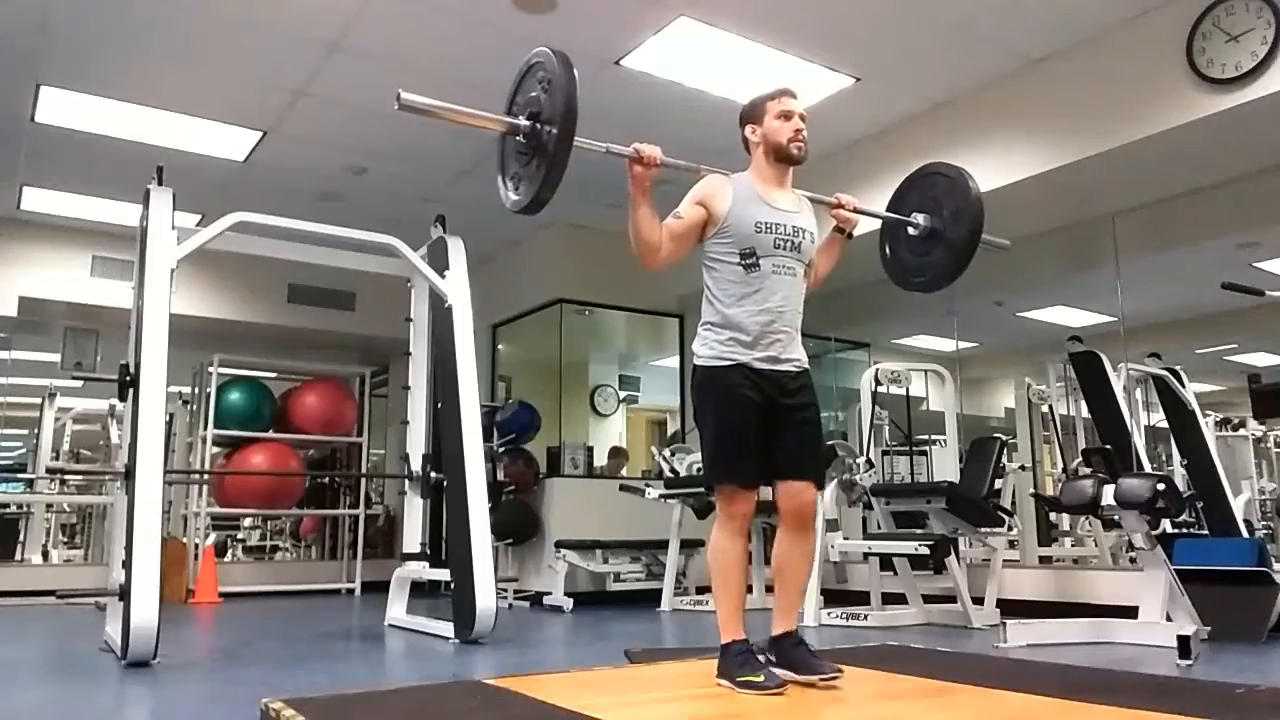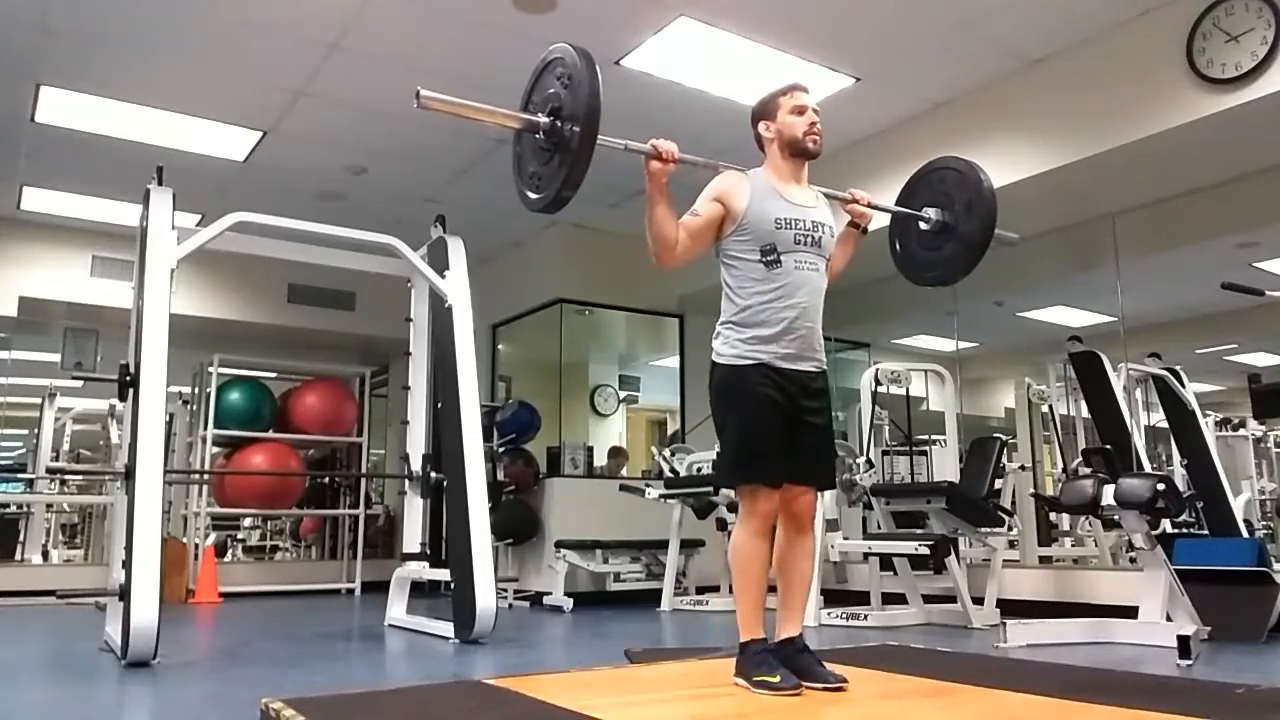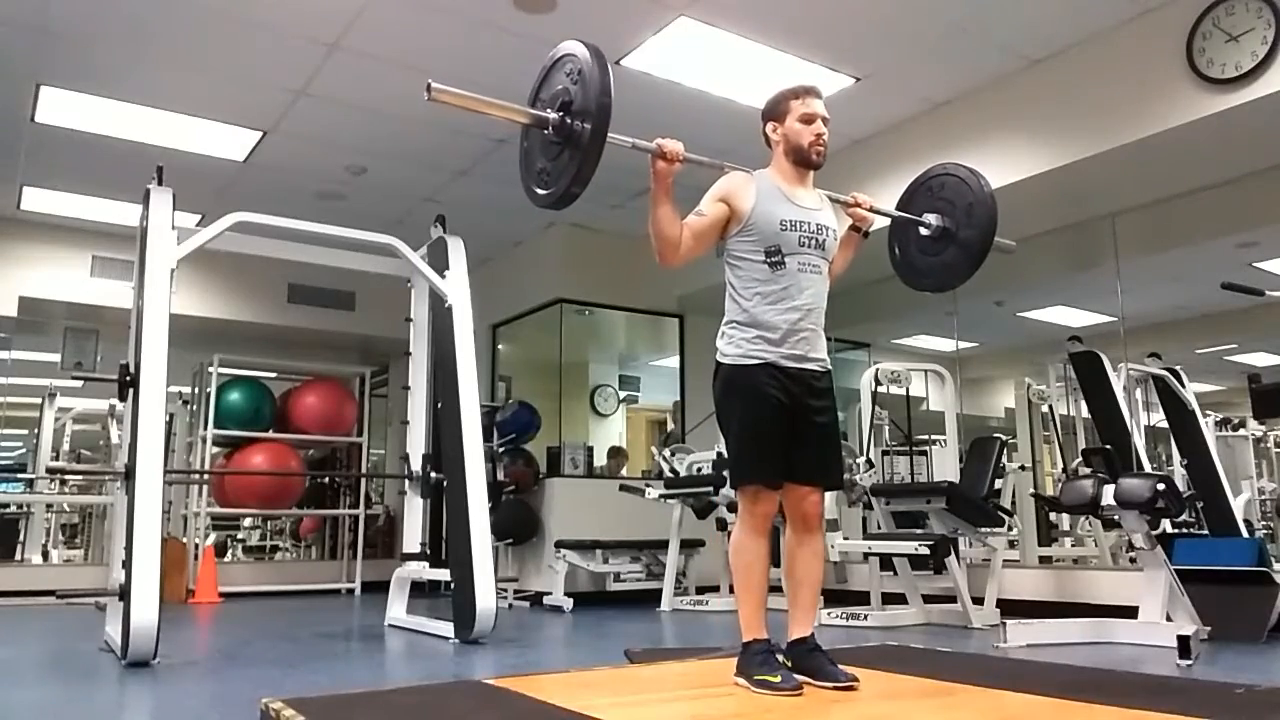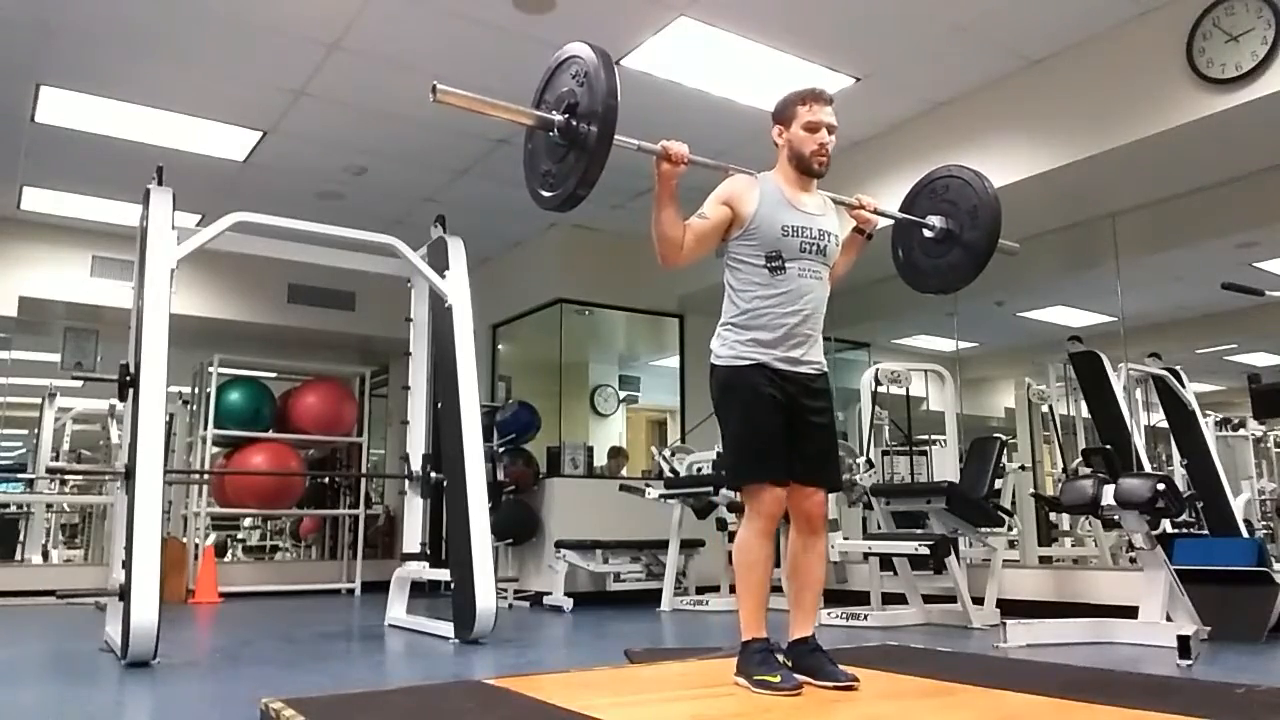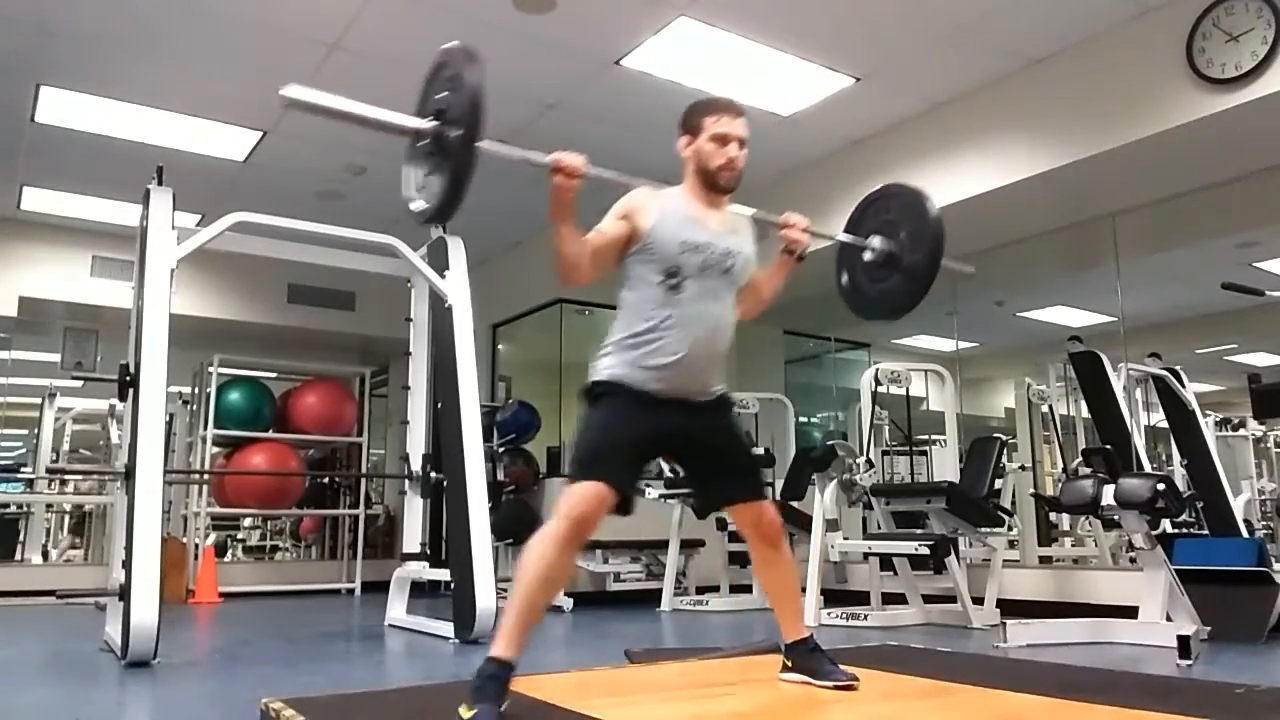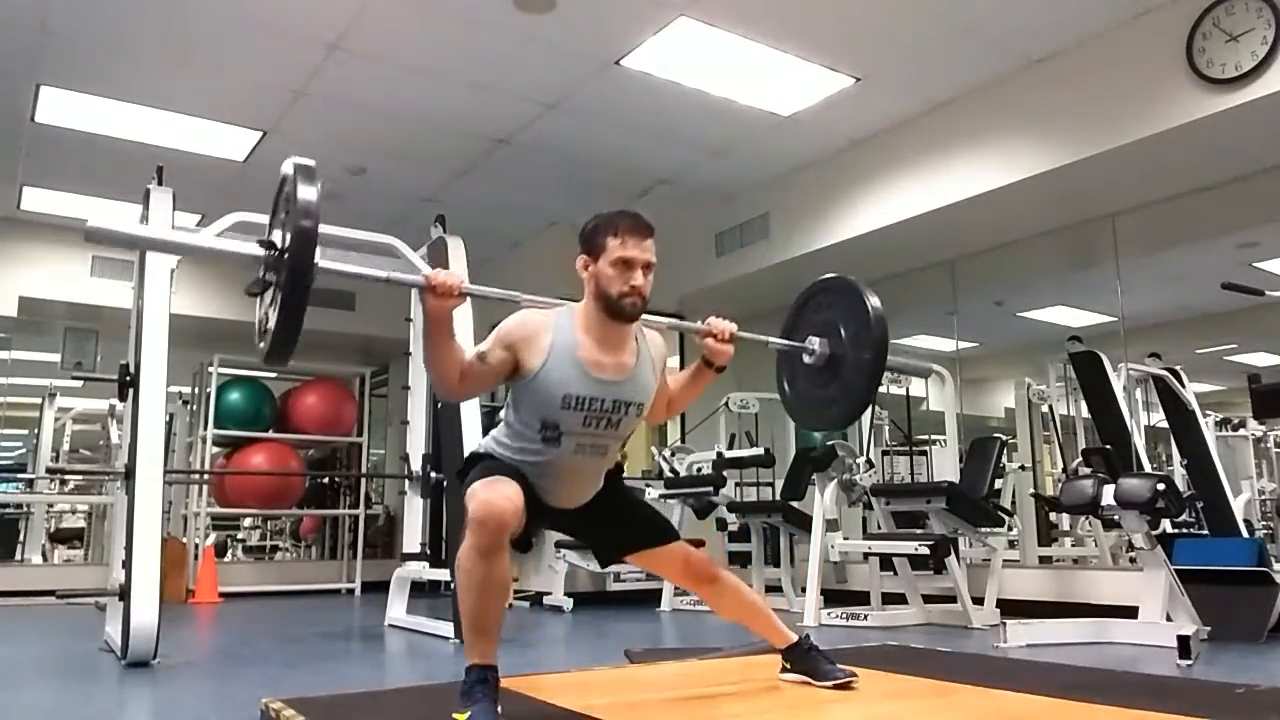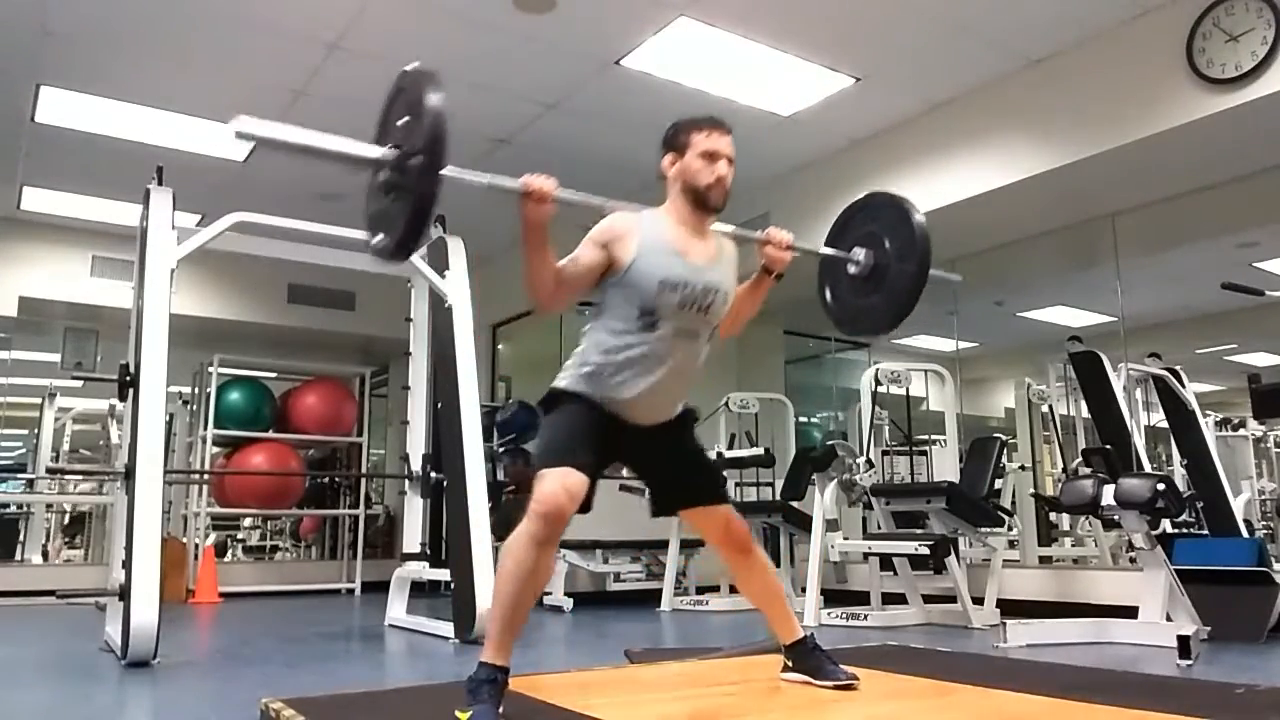
dt=0.7s
person 1, frame 1
left shoulder: (805, 208)
right shoulder: (717, 192)
right elbow: (652, 254)
left wrist: (841, 233)
right wrist: (640, 187)
left hip: (790, 371)
right hip: (728, 367)
left knee: (800, 505)
right knee: (736, 507)
left ankle: (786, 638)
right ankle: (733, 648)
person 1, frame 2
left shoulder: (821, 205)
right shoulder: (734, 189)
right elbow: (669, 252)
left wrist: (856, 228)
right wrist: (657, 185)
left hip: (807, 371)
right hip: (747, 366)
left knee: (801, 509)
right knee: (760, 505)
left ankle: (790, 642)
right ankle: (752, 648)
person 1, frame 3
left shoulder: (825, 206)
right shoulder: (739, 190)
right elbow: (672, 251)
left wrist: (858, 231)
right wrist: (662, 182)
left hip: (812, 370)
right hip: (752, 365)
left knee: (809, 509)
right knee: (759, 506)
left ankle: (803, 644)
right ankle: (755, 648)
person 1, frame 4
left shoulder: (828, 210)
right shoulder: (742, 193)
right elbow: (674, 252)
left wrist: (861, 234)
right wrist: (665, 184)
left hip: (808, 373)
right hip: (748, 367)
left knee: (812, 509)
right knee: (766, 504)
left ankle: (802, 644)
right ankle: (754, 647)
person 1, frame 5
left shoulder: (742, 229)
right shoulder: (646, 207)
right elbow: (575, 269)
left wrist: (790, 255)
right wrist: (564, 200)
left hip: (701, 401)
right hip: (629, 389)
left knee: (765, 524)
right knee: (578, 513)
left ankle: (800, 650)
person 1, frame 6
left shoulder: (652, 348)
right shoulder: (532, 332)
left elbow: (660, 409)
right elbow: (453, 387)
left wrist: (710, 364)
right wrist: (437, 318)
left hip: (590, 490)
right hip: (509, 469)
left knee: (697, 568)
right knee: (492, 513)
left ankle: (798, 651)
person 1, frame 7
left shoulder: (725, 251)
right shoulder: (627, 231)
right elbow: (548, 297)
left wrist: (769, 271)
right wrist: (536, 224)
left hip: (664, 416)
right hip: (589, 401)
left knee: (732, 532)
right knee: (550, 507)
left ankle: (798, 650)
